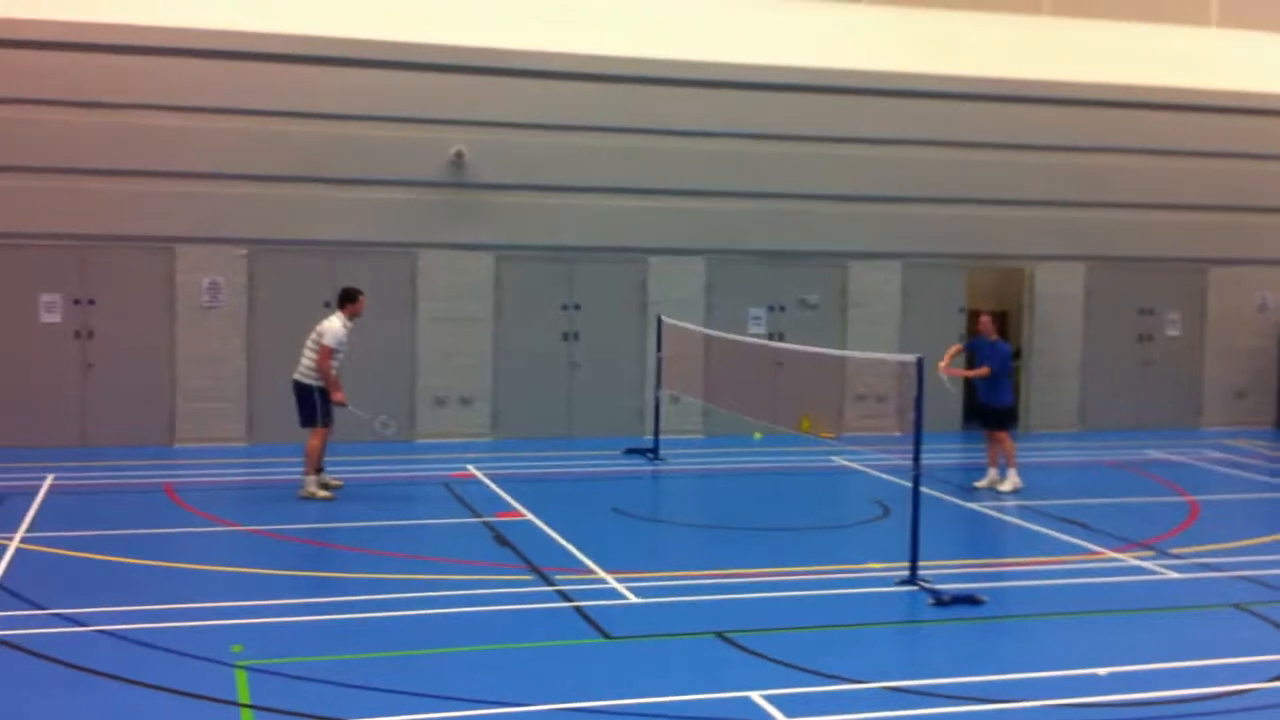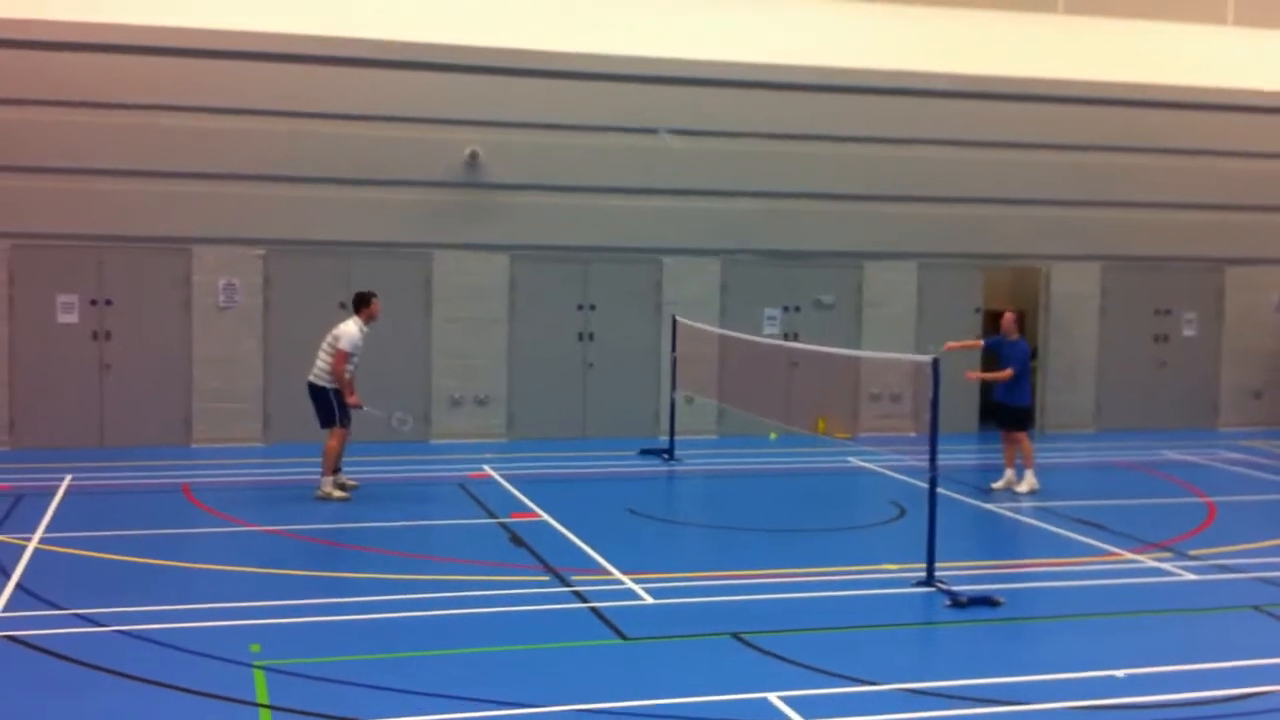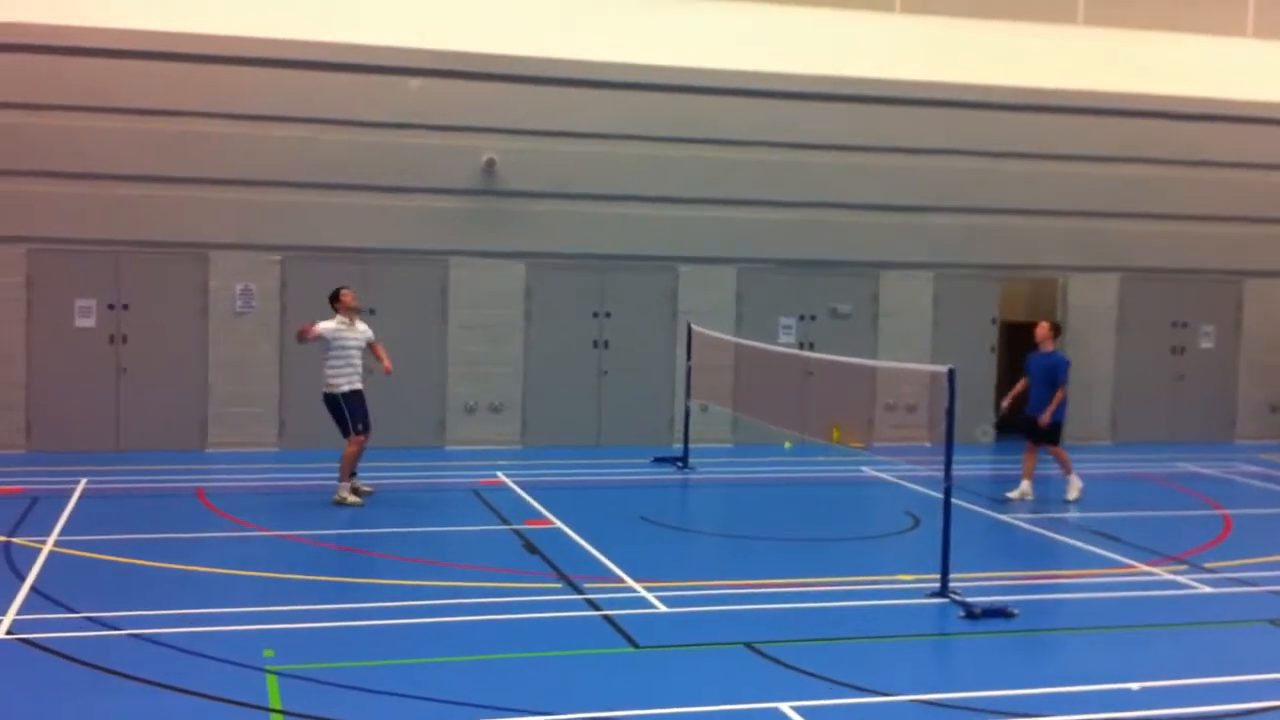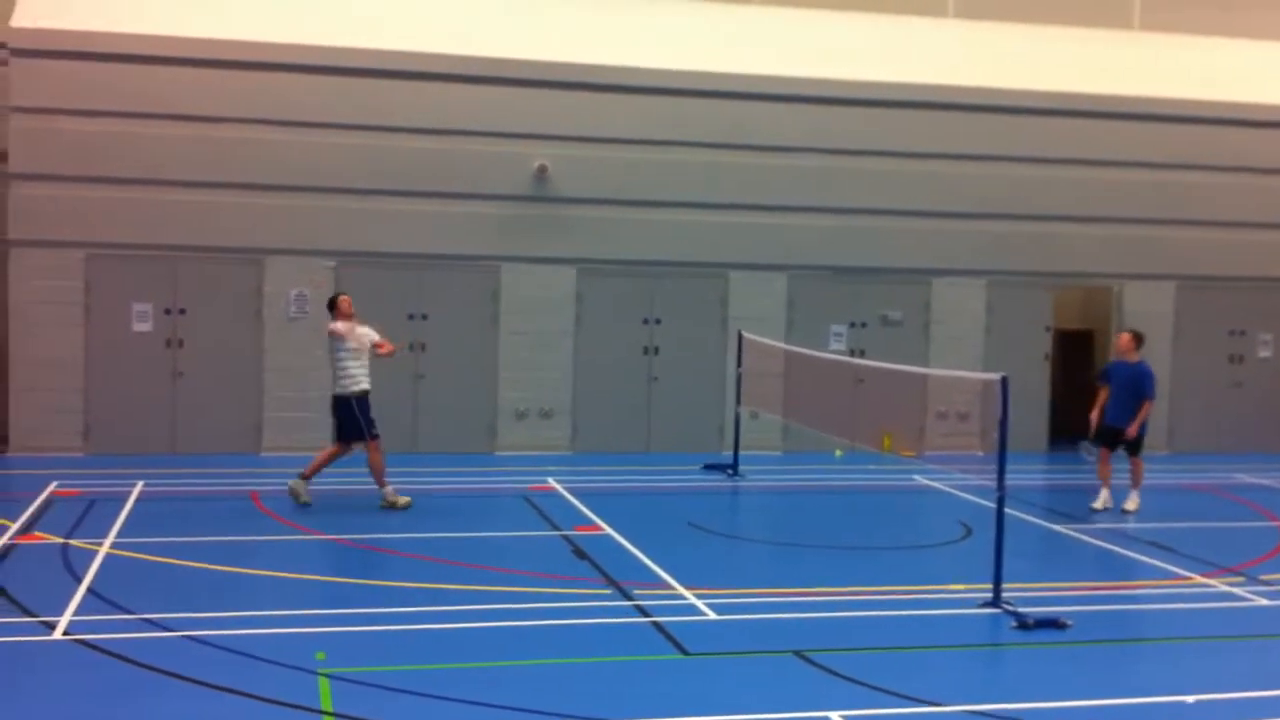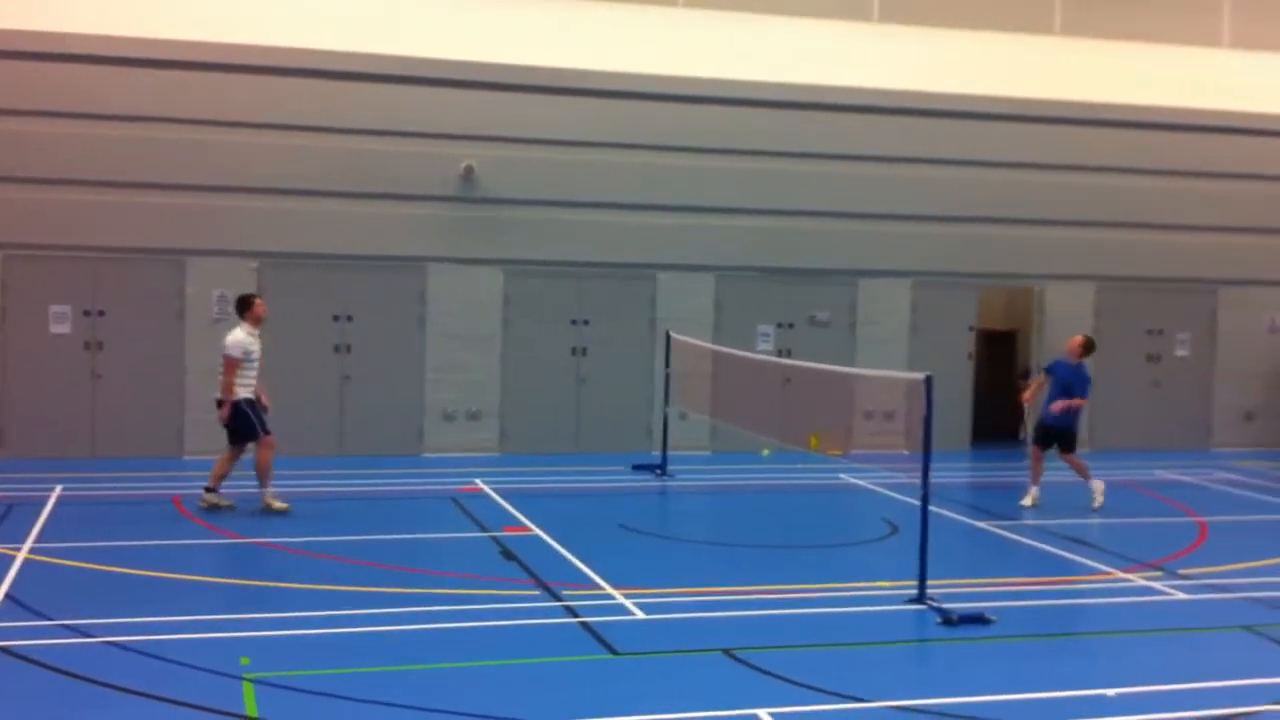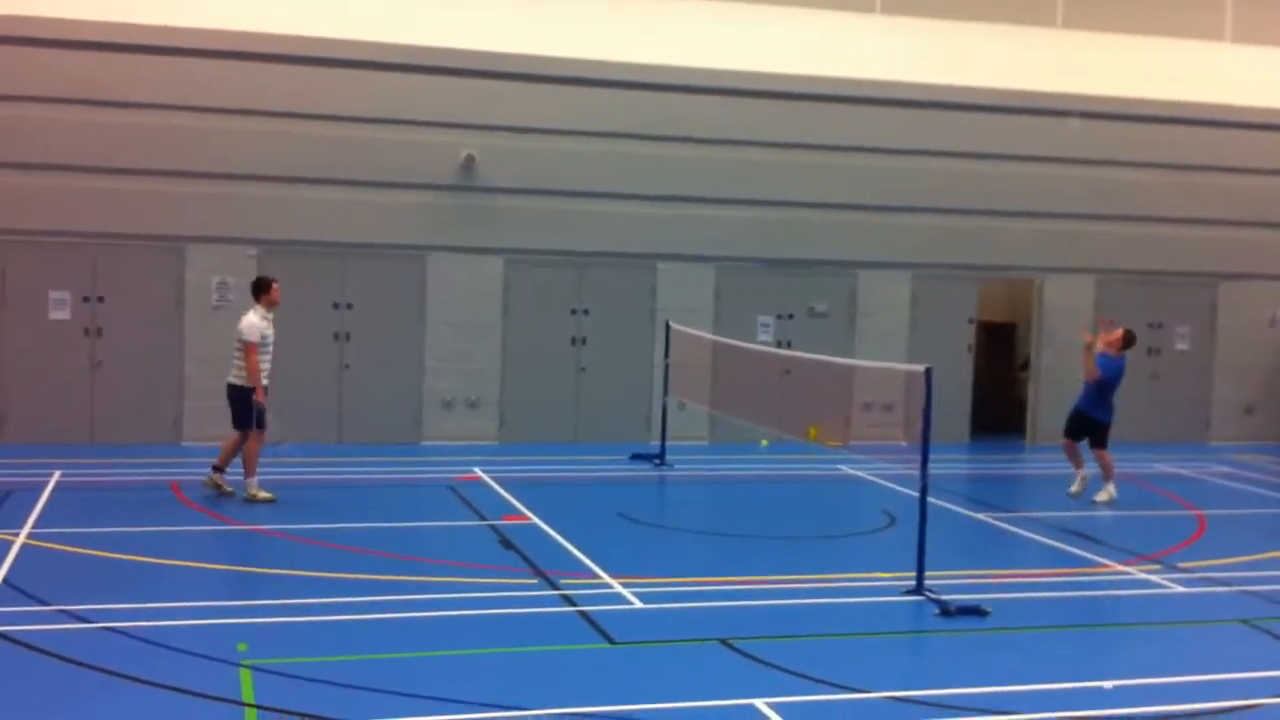
dt=0.5s
person 1, frame 1
left shoulder: (340, 326)
right shoulder: (336, 328)
right elbow: (322, 363)
left wrist: (338, 390)
right wrist: (333, 392)
left hip: (315, 384)
right hip: (311, 385)
left knee: (324, 430)
right knee: (318, 431)
left ankle: (319, 476)
right ankle: (309, 485)
person 1, frame 2
left shoulder: (357, 330)
right shoulder: (351, 332)
right elbow: (337, 366)
left wrist: (353, 393)
right wrist: (347, 395)
left hip: (329, 386)
right hip: (325, 386)
left knee: (343, 430)
right knee: (338, 432)
left ankle: (337, 476)
right ankle: (325, 486)
person 1, frame 3
left shoulder: (363, 328)
right shoulder: (330, 327)
left elbow: (375, 346)
right elbow: (303, 337)
left wrist: (385, 360)
right wrist: (303, 333)
left hip: (355, 391)
right hip: (338, 393)
left knee: (362, 437)
right knee: (357, 439)
left ankle: (352, 481)
right ankle: (343, 491)
person 1, frame 4
left shoulder: (365, 331)
right shoulder: (338, 329)
left elbow: (387, 347)
right elbow: (334, 331)
left wrist: (385, 350)
right wrist: (350, 335)
left hip: (356, 396)
right hip: (348, 397)
left knee: (342, 445)
right knee: (373, 444)
left ankle: (301, 482)
right ankle: (388, 495)
person 1, frame 5
left shoulder: (253, 337)
right shoulder: (238, 338)
right elbow: (229, 375)
left wrist: (262, 396)
right wrist: (226, 405)
left hip: (244, 400)
right hip: (237, 401)
left knee: (236, 448)
right knee: (266, 441)
left ankle: (210, 494)
right ankle: (267, 496)
person 1, frame 6
left shoulder: (264, 320)
right shoulder: (253, 322)
right elbow: (251, 360)
left wrist: (259, 389)
right wrist: (259, 391)
left hip: (249, 386)
right hip: (247, 387)
left knee: (243, 434)
right knee: (255, 435)
left ankle: (216, 474)
right ankle: (252, 488)
person 2, frame 1
left shoulder: (1002, 349)
right shoulder: (979, 342)
left elbow: (985, 371)
right elbow: (958, 348)
left wrist: (960, 373)
right wrist: (946, 361)
left hip: (1001, 400)
right hip: (985, 399)
left knee: (1002, 436)
right knee: (990, 435)
left ankle: (1013, 476)
right ankle: (993, 474)
person 2, frame 2
left shoulder: (1022, 348)
right shoulder: (1001, 341)
left elbow: (1008, 374)
right elbow: (978, 344)
left wrist: (981, 376)
right wrist: (956, 345)
left hip: (1019, 401)
right hip: (1003, 398)
left knee: (1020, 436)
right knee: (1007, 436)
left ankle: (1029, 478)
right ankle: (1009, 475)
person 2, frame 3
left shoulder: (1059, 360)
right shoulder: (1033, 357)
left elbow: (1062, 390)
right elbow: (1025, 380)
left wrist: (1048, 412)
right wrist: (1009, 397)
left hip: (1051, 414)
right hip: (1032, 412)
left knee: (1052, 449)
right knee: (1030, 448)
left ankle: (1073, 481)
right ankle: (1025, 487)
person 2, frame 4
left shoulder: (1144, 372)
right shoulder: (1114, 366)
left elbow: (1148, 402)
right elbow: (1105, 388)
left wrist: (1136, 425)
right wrist: (1096, 410)
left hip: (1133, 425)
right hip: (1111, 421)
left knee: (1134, 459)
right knee: (1103, 454)
left ankle: (1134, 496)
right ankle: (1105, 495)
person 2, frame 5
left shoulder: (1082, 374)
right shoulder: (1059, 363)
left elbow: (1082, 402)
right elbow: (1044, 376)
left wrist: (1065, 404)
right wrist: (1031, 392)
left hip: (1066, 423)
right hip: (1047, 419)
left knee: (1068, 457)
right knee: (1036, 453)
left ankle: (1095, 485)
right ankle: (1033, 492)
person 2, frame 6
left shoulder: (1116, 365)
right shoulder: (1106, 354)
left elbow: (1091, 376)
right elbow: (1099, 348)
left wrist: (1087, 351)
right wrist: (1104, 330)
left hip: (1100, 414)
right hip: (1082, 408)
left knee: (1099, 452)
right knee: (1068, 443)
left ankle: (1109, 487)
right ankle: (1081, 475)
